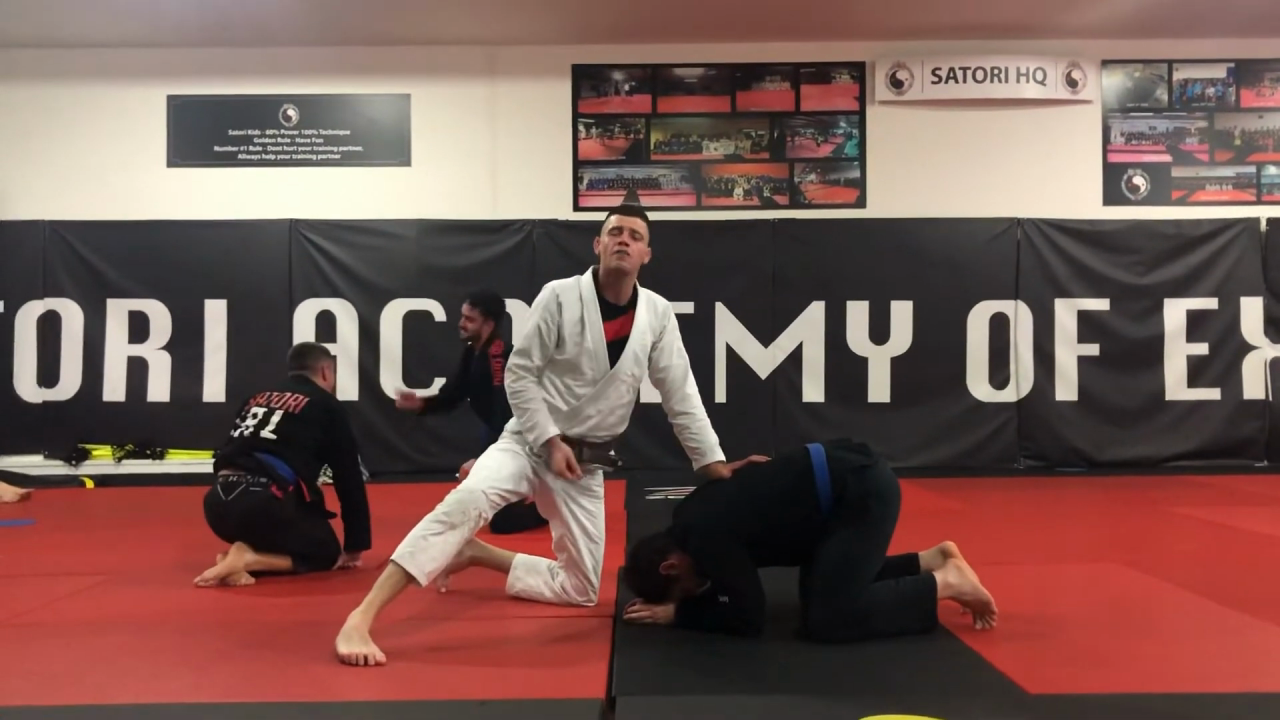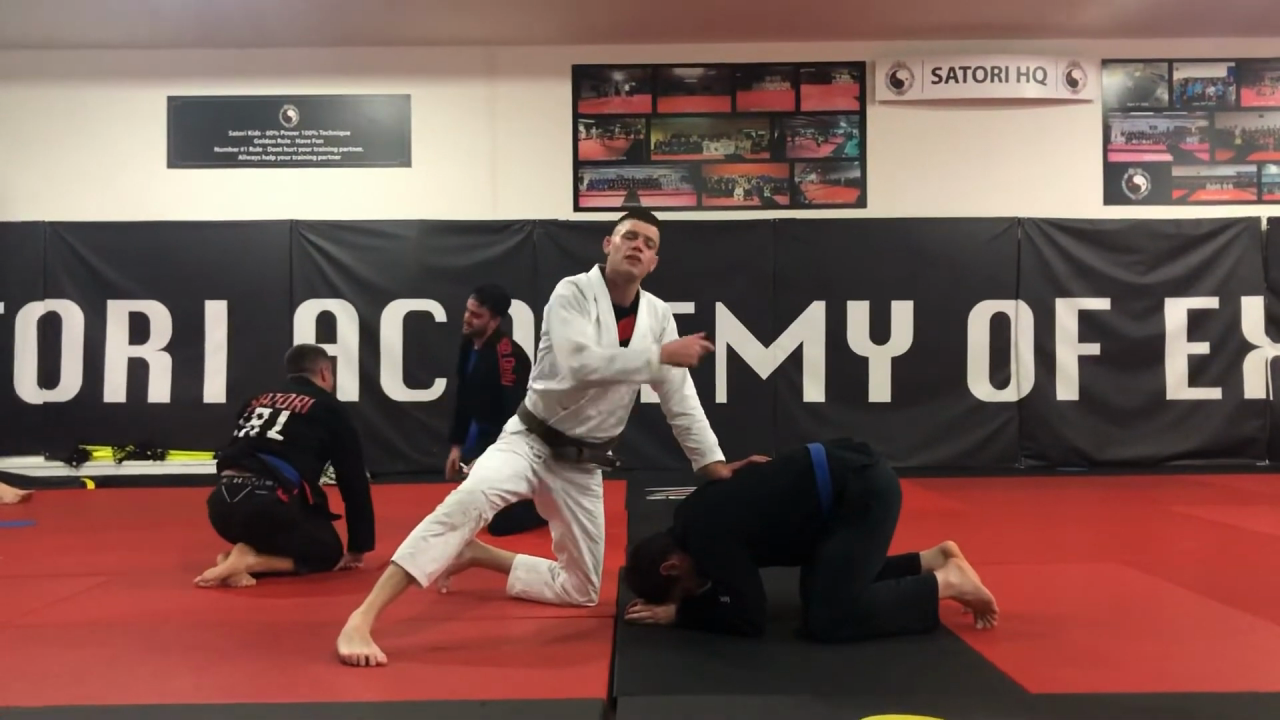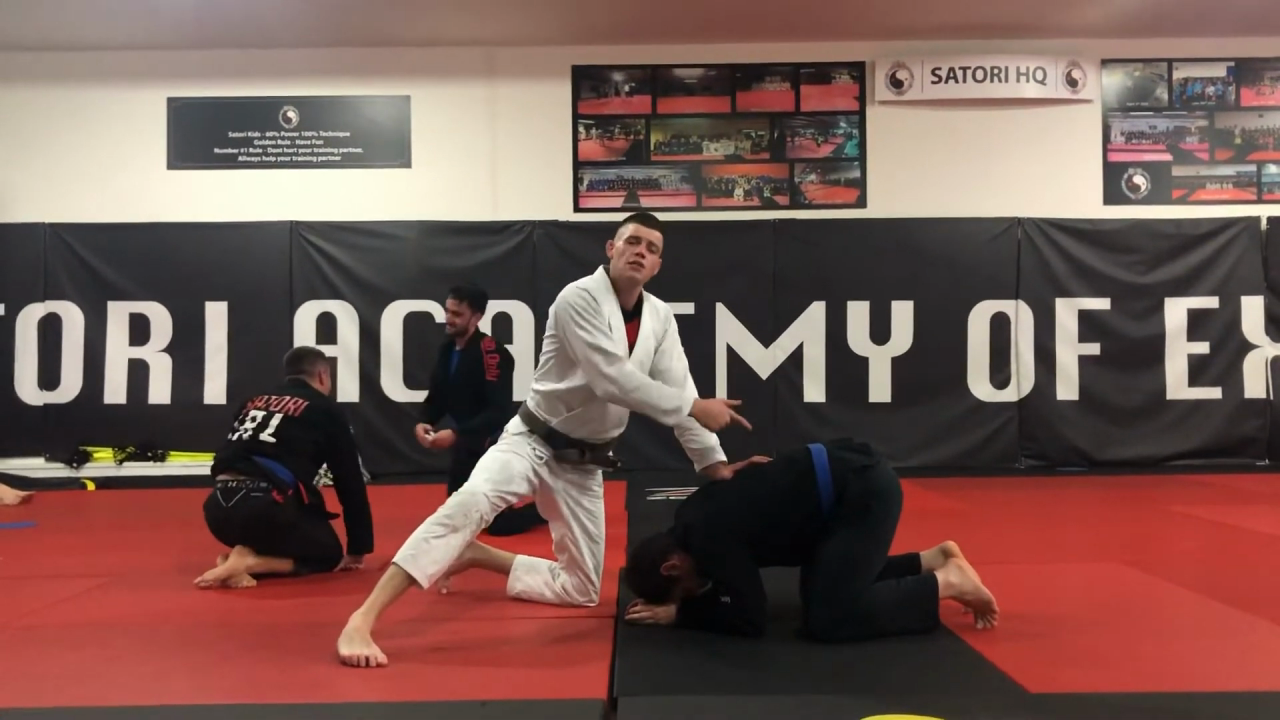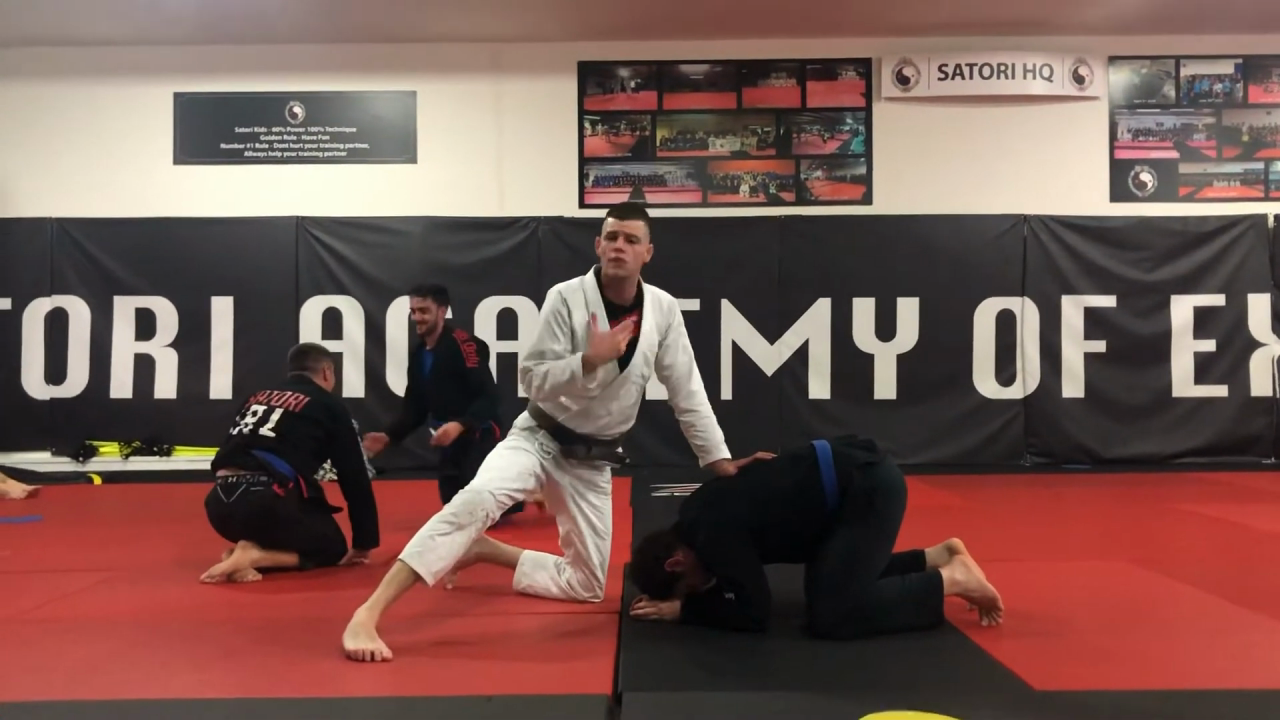
dt=0.5s
person 1, frame 1
left shoulder: (658, 313)
right shoulder: (560, 296)
left elbow: (681, 395)
right elbow: (519, 375)
left wrist: (715, 463)
right wrist: (550, 441)
left hip: (586, 461)
right hip: (531, 442)
left knee: (581, 590)
right knee: (467, 502)
left ankle: (473, 554)
right ankle: (361, 619)
person 1, frame 2
left shoulder: (657, 315)
right shoulder: (574, 292)
left elbow: (679, 396)
right elbow: (578, 365)
left wrist: (715, 464)
right wrist: (659, 356)
left hip: (582, 463)
right hip: (533, 439)
left knee: (582, 590)
right knee: (469, 501)
left ankle: (473, 554)
right ankle: (362, 619)
person 1, frame 3
left shoulder: (660, 317)
right shoulder: (580, 298)
left elbow: (680, 393)
right elbow: (611, 380)
left wrist: (717, 466)
right wrist: (698, 410)
left hip: (583, 463)
right hip: (534, 441)
left knee: (582, 591)
right knee: (471, 503)
left ankle: (475, 555)
right ankle: (362, 620)
person 1, frame 4
left shoulder: (663, 309)
right shoulder: (566, 298)
left elbow: (687, 391)
right elbow: (533, 381)
left wrist: (721, 461)
right wrist: (590, 360)
left hip: (593, 459)
right hip: (541, 438)
left knee: (587, 587)
right knee: (477, 501)
left ankle: (482, 551)
right ankle: (369, 614)
person 2, frame 1
left shoulder: (705, 536)
right shoulder: (691, 519)
left elbow: (749, 617)
right elbow: (731, 586)
left wrist: (674, 610)
right wrist: (670, 599)
left hip: (863, 491)
right hip: (849, 478)
left knee: (825, 619)
right knee: (819, 589)
left ankle: (944, 582)
right ankle: (933, 559)
person 2, frame 2
left shoulder: (706, 537)
right shoulder: (693, 520)
left elbow: (750, 618)
right elbow: (733, 587)
left wrist: (676, 612)
right wrist: (675, 600)
left hip: (864, 490)
right hip: (850, 478)
left knee: (826, 620)
right knee: (821, 589)
left ankle: (946, 582)
right ankle: (935, 559)
person 2, frame 3
left shoulder: (708, 538)
right shoulder: (692, 519)
left elbow: (750, 618)
right elbow: (733, 587)
left wrist: (677, 611)
right wrist: (676, 600)
left hip: (865, 490)
right hip: (850, 478)
left knee: (826, 619)
right knee: (819, 589)
left ankle: (946, 582)
right ankle: (935, 559)
person 2, frame 4
left shoulder: (713, 534)
right shoulder: (696, 516)
left elbow: (754, 613)
right elbow: (739, 584)
left wrist: (681, 607)
right wrist: (681, 596)
left hip: (869, 487)
right hip: (856, 475)
left knee: (830, 615)
right knee: (826, 585)
left ankle: (951, 579)
right ankle: (940, 556)
person 3, frame 1
left shoulder: (500, 356)
right shoulder: (473, 352)
left elbow: (506, 412)
right elbow: (453, 394)
right wrist: (421, 404)
left knee: (502, 520)
person 3, frame 2
left shoulder: (509, 355)
right shoulder: (468, 346)
left elbow: (513, 414)
right wrist: (457, 445)
right hip: (480, 437)
left knee: (500, 522)
person 3, frame 3
left shoulder: (489, 352)
right shoulder: (447, 349)
left elbow: (498, 411)
right elbow: (436, 397)
left wrist: (453, 434)
right wrist: (425, 422)
left hip: (488, 444)
right hip: (464, 445)
left knee: (500, 524)
person 3, frame 4
left shoulder: (463, 344)
right shoulder: (419, 355)
left elbow: (489, 398)
right elbow: (416, 407)
left wrist: (459, 425)
right wrist: (389, 437)
left hip: (479, 437)
right hip: (451, 443)
person 4, frame 1
left shoulder: (257, 399)
right shoulder: (327, 407)
right elbow: (349, 478)
right wrist: (354, 546)
left hip: (220, 502)
right hip: (264, 503)
left knee: (300, 540)
right knee: (326, 553)
left ankle: (241, 556)
right ankle: (247, 559)
person 4, frame 2
left shoulder: (258, 401)
right shoulder: (330, 408)
right elbow: (354, 480)
right wrist: (358, 547)
left hip: (224, 502)
right hip: (269, 504)
left knee: (295, 541)
right knee: (329, 554)
left ankle: (245, 554)
right ankle: (248, 561)
person 4, frame 3
left shoulder: (254, 402)
right shoulder: (326, 410)
right elbow: (350, 481)
right wrist: (357, 549)
left hip: (220, 507)
right hip: (266, 506)
right knee: (329, 555)
left ankle: (244, 556)
right ankle: (248, 562)
person 4, frame 4
left shoulder: (257, 398)
right shoulder: (329, 406)
right elbow: (354, 477)
right wrist: (363, 543)
left hip: (221, 502)
right hip: (267, 500)
left knee: (290, 536)
right knee: (333, 549)
left ankle: (248, 550)
right ankle: (253, 556)
